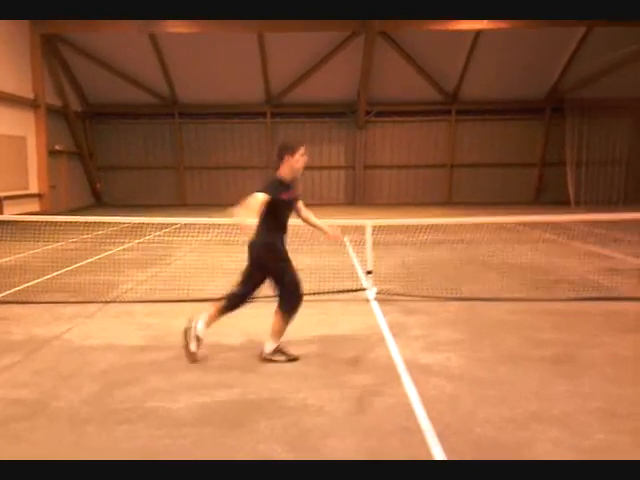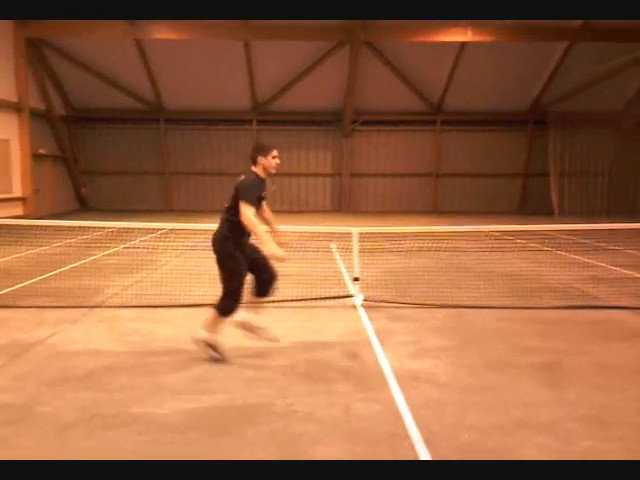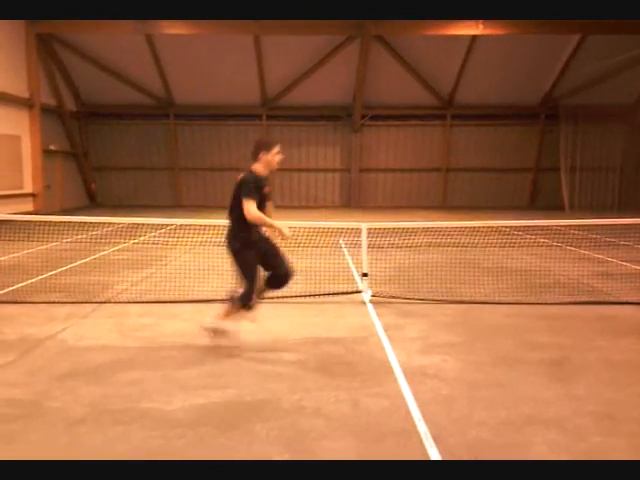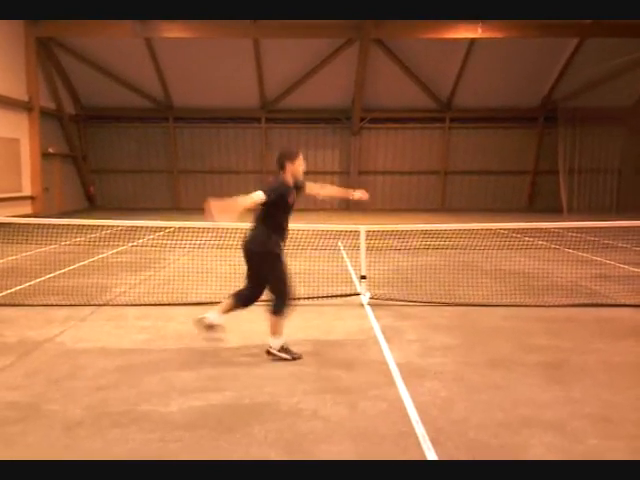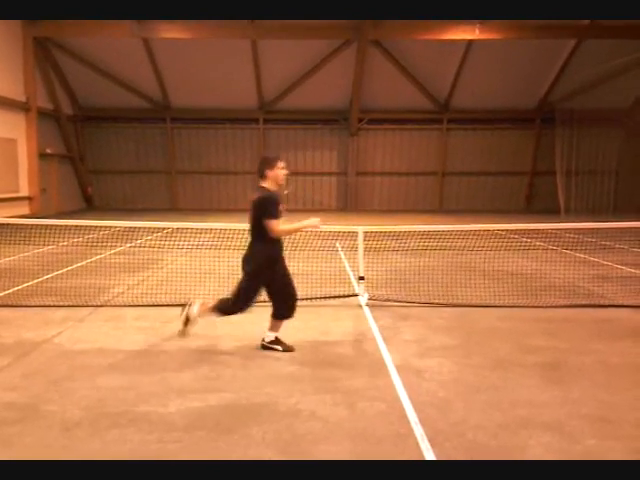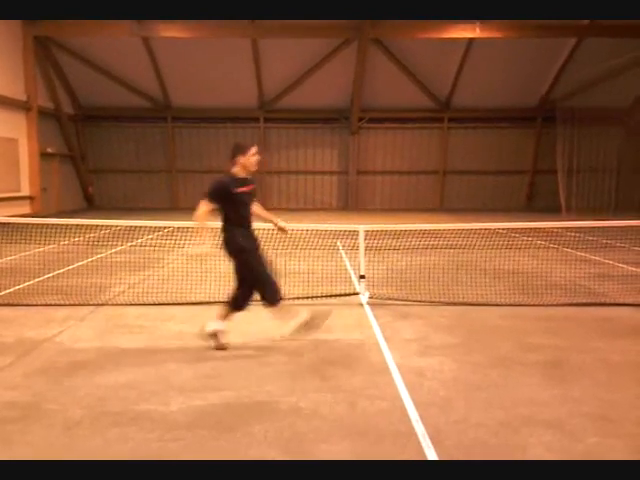
dt=0.3s
person 1, frame 1
left shoulder: (291, 185)
right shoulder: (275, 185)
left elbow: (302, 211)
right elbow: (256, 199)
left wrist: (325, 229)
right wrist: (246, 214)
left hip: (268, 246)
right hip: (266, 246)
left knee: (242, 293)
right knee: (292, 295)
left ankle: (200, 326)
right ankle: (271, 348)
person 1, frame 2
left shoulder: (258, 181)
right shoulder: (249, 185)
left elbow: (263, 209)
right elbow: (247, 217)
left wrist: (273, 231)
right wrist: (268, 244)
left hip: (239, 241)
right hip: (227, 242)
left knee: (267, 276)
right knee: (232, 295)
right ankle: (208, 337)
person 1, frame 3
left shoulder: (262, 179)
right shoulder: (250, 180)
right elbow: (251, 214)
right wrist: (277, 226)
left hip: (255, 236)
right hip: (241, 240)
left knee: (282, 273)
right knee: (250, 288)
left ankle: (248, 299)
right ankle: (223, 321)
person 1, frame 4
left shoulder: (294, 185)
right shoulder: (279, 188)
left elbow: (320, 190)
right elbow: (252, 199)
left wrist: (350, 194)
right wrist: (227, 208)
left hip: (256, 245)
right hip: (262, 246)
left knee: (252, 291)
right knee: (282, 295)
left ankle: (212, 318)
right ankle: (276, 345)
person 1, frame 5
left shoulder: (268, 194)
right shoulder: (267, 198)
right elbow: (276, 230)
right wrist: (306, 224)
left hip: (272, 259)
right hip: (260, 259)
left knee: (287, 300)
right knee: (238, 303)
left ankle: (270, 338)
right ankle: (195, 310)
person 1, frame 6
left shoulder: (248, 182)
right shoulder: (224, 184)
right elbow: (202, 211)
left wrist: (276, 221)
left hip: (246, 240)
right hip: (238, 241)
left knee: (246, 289)
right knee: (266, 282)
left ankle: (215, 326)
